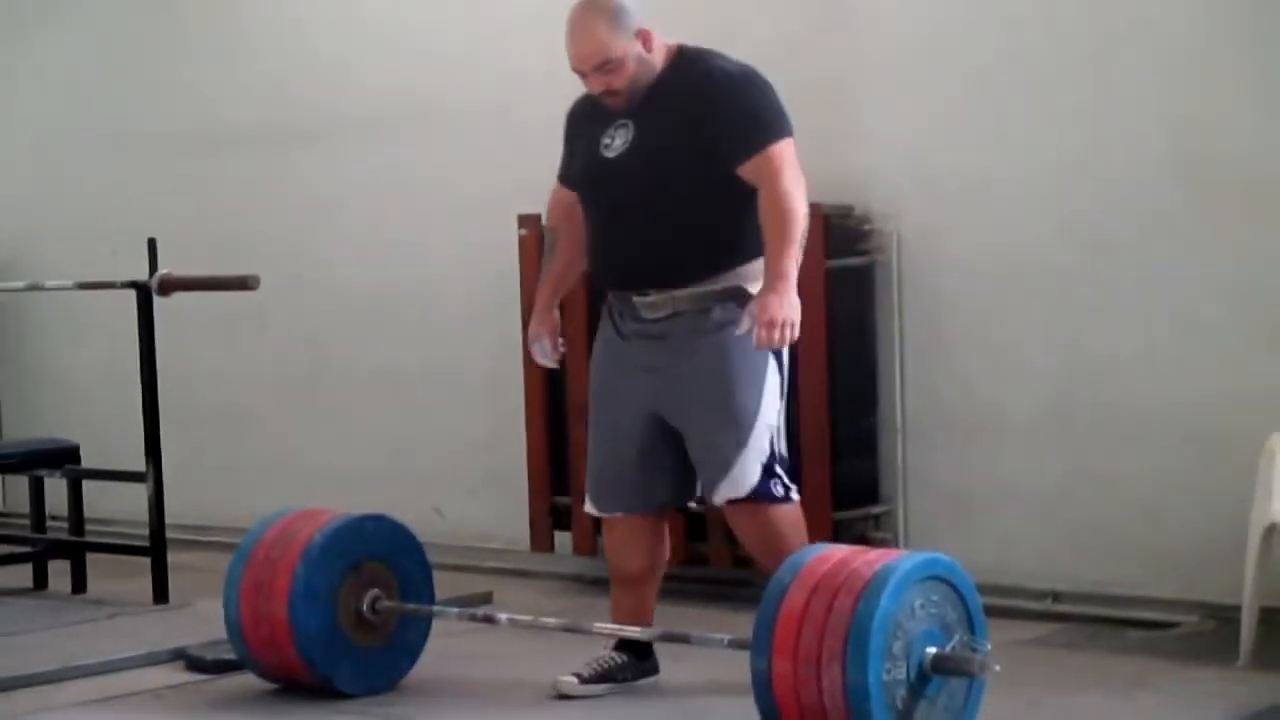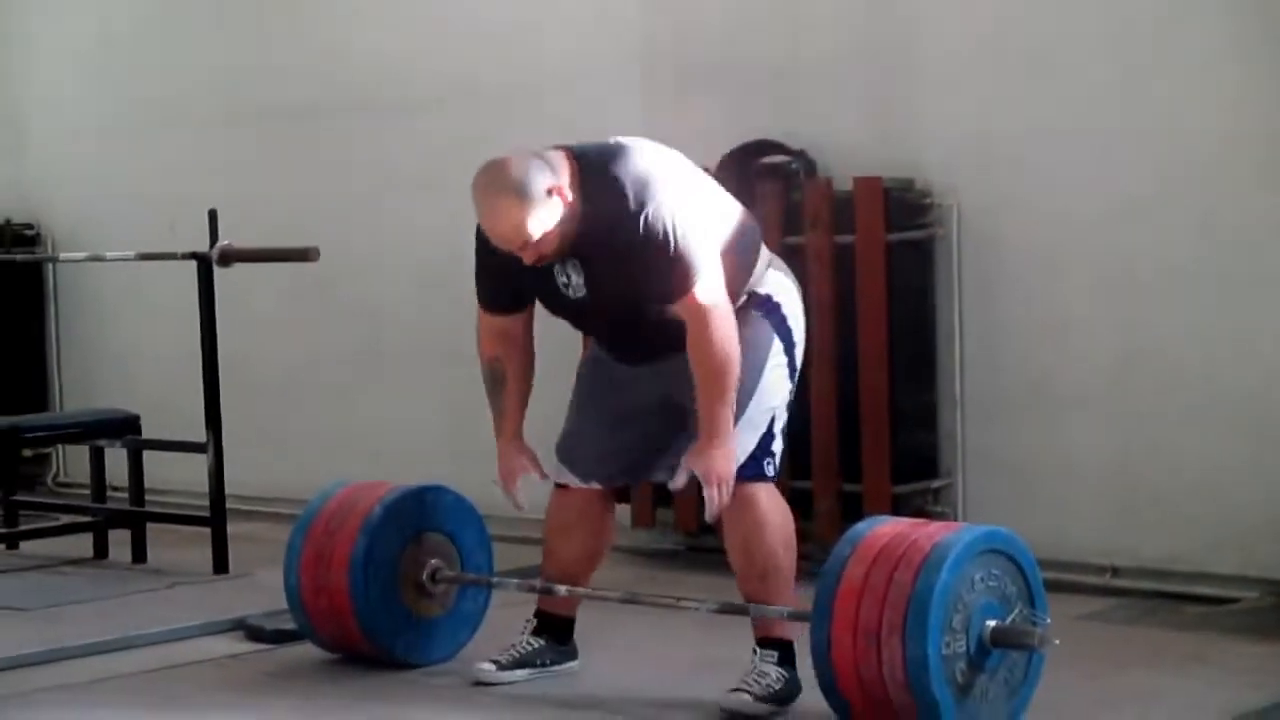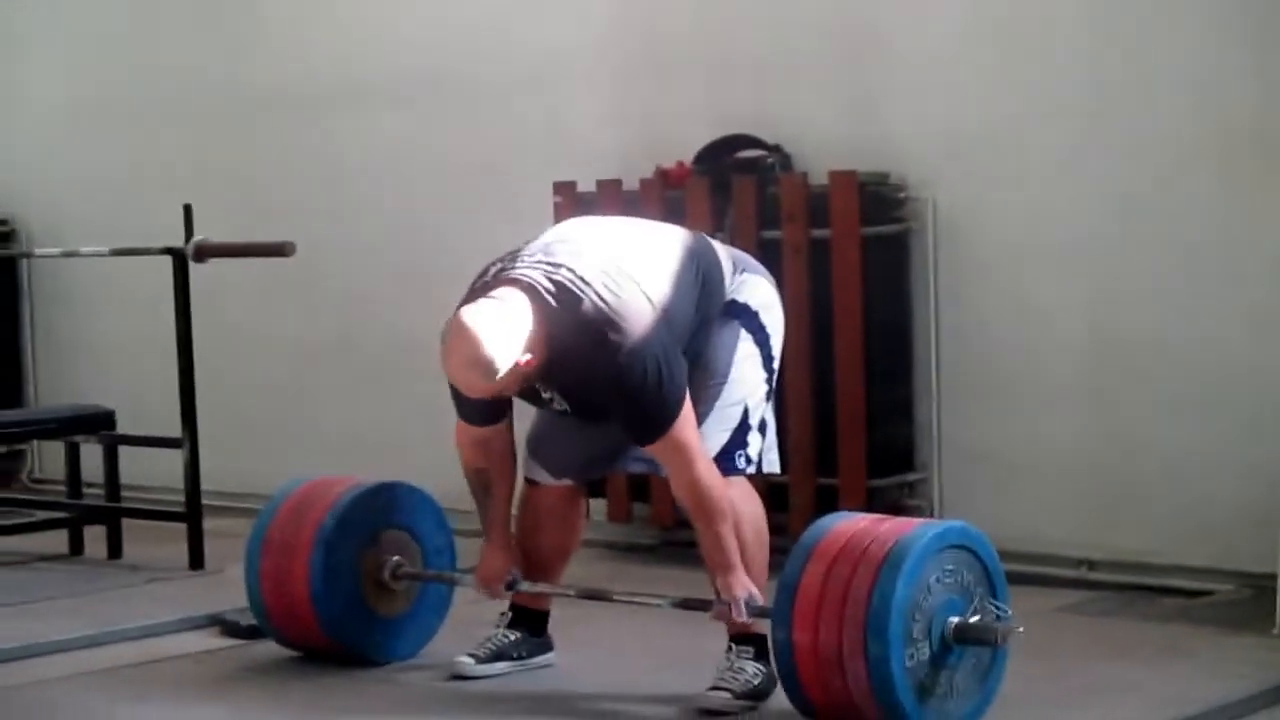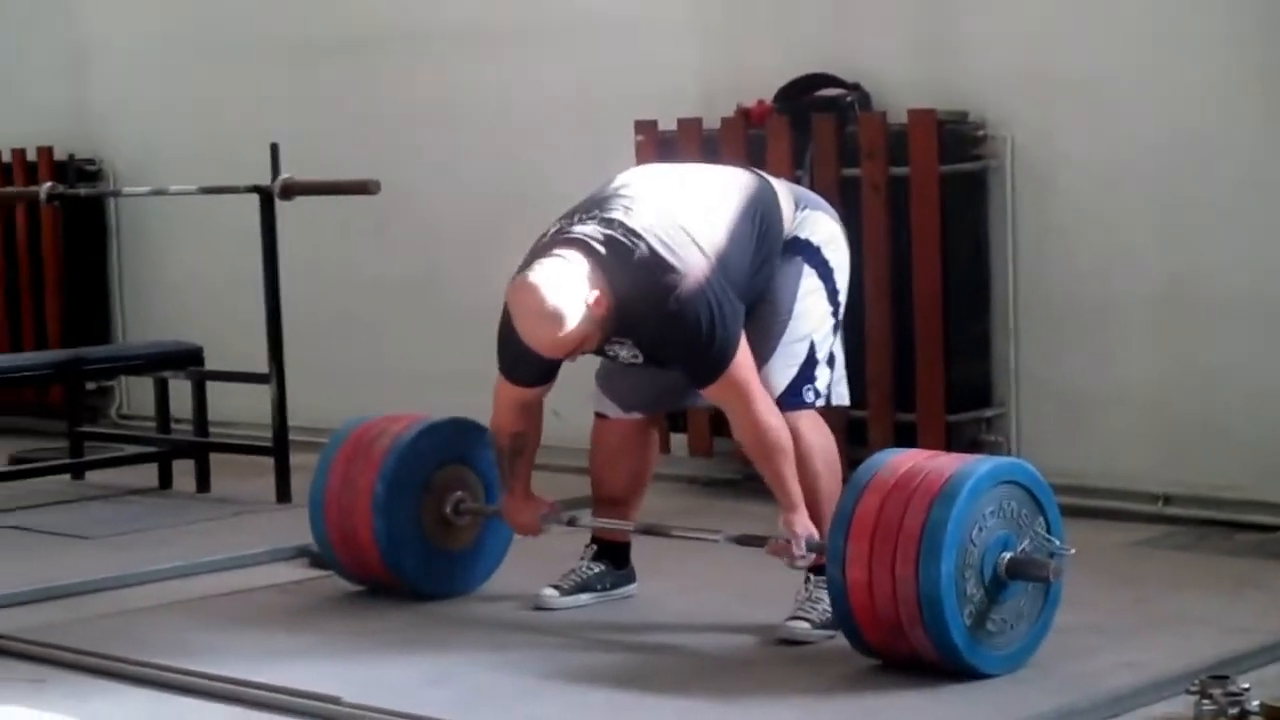
dt=1s
person 1, frame 1
left shoulder: (723, 88)
right shoulder: (587, 117)
left elbow: (780, 182)
right elbow: (569, 215)
left wrist: (779, 285)
right wrist: (546, 303)
left hip: (723, 314)
right hip: (628, 324)
left knee: (748, 484)
right knee: (623, 497)
right ankle: (631, 647)
person 1, frame 2
left shoulder: (647, 199)
right shoulder: (506, 231)
left elbow: (709, 317)
right elbow: (501, 335)
left wrist: (714, 435)
right wrist: (508, 437)
left hip: (741, 313)
right hip: (628, 349)
left knee: (741, 475)
right knee: (579, 478)
left ankle: (777, 657)
right ankle: (549, 636)
person 1, frame 3
left shoulder: (624, 345)
right shoulder: (476, 335)
left elbow: (687, 468)
right elbow: (482, 441)
left wrist: (729, 572)
right wrist: (497, 539)
left hip: (727, 304)
left knee: (719, 467)
right knee: (549, 468)
left ankle: (749, 653)
right ankle: (527, 627)
person 1, frame 4
left shoulder: (680, 296)
right shoulder: (537, 302)
left elbow: (748, 408)
right elbow: (516, 403)
left wrist: (793, 511)
right wrist: (516, 494)
left hip: (792, 239)
left knee: (789, 404)
right knee: (621, 404)
left ankle: (827, 581)
right ankle: (609, 558)
